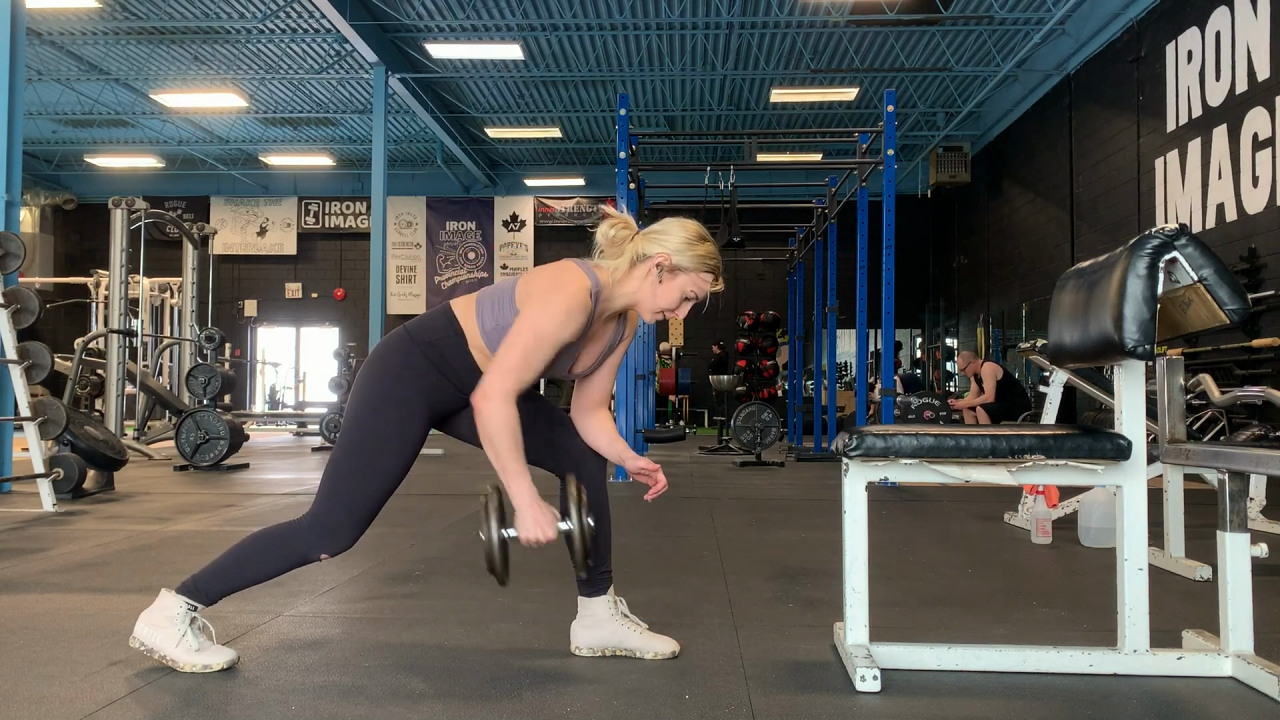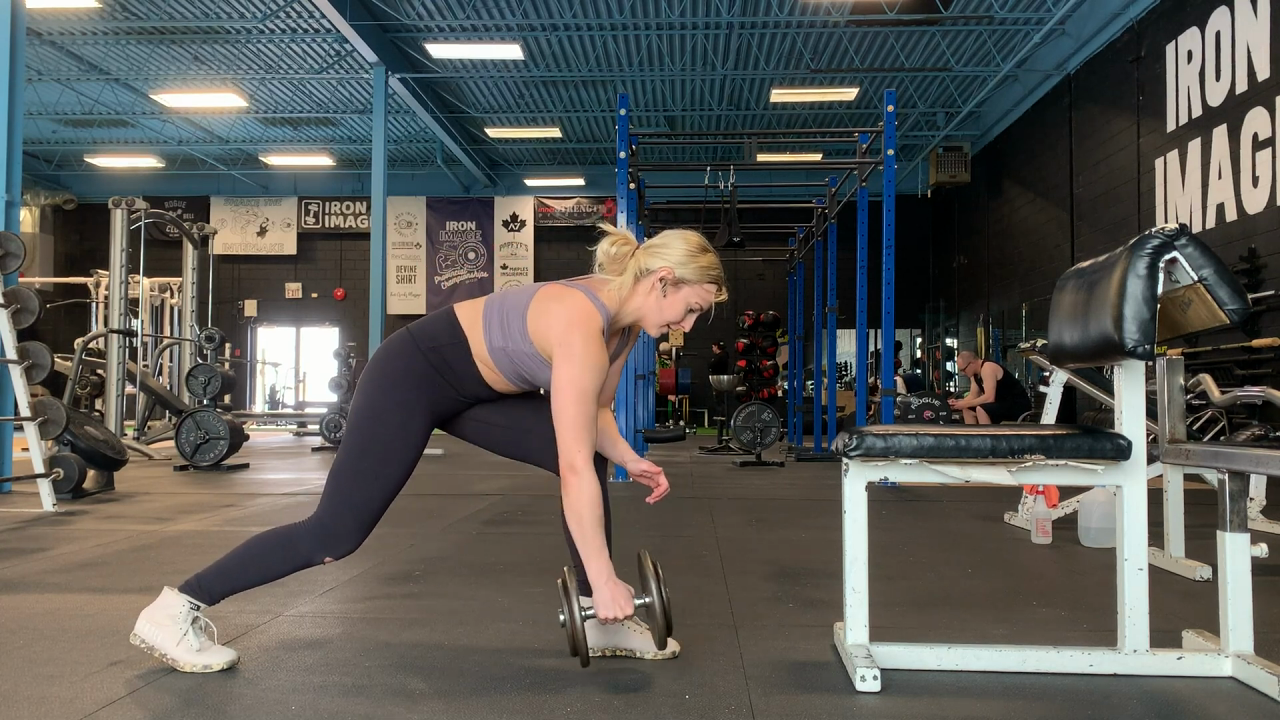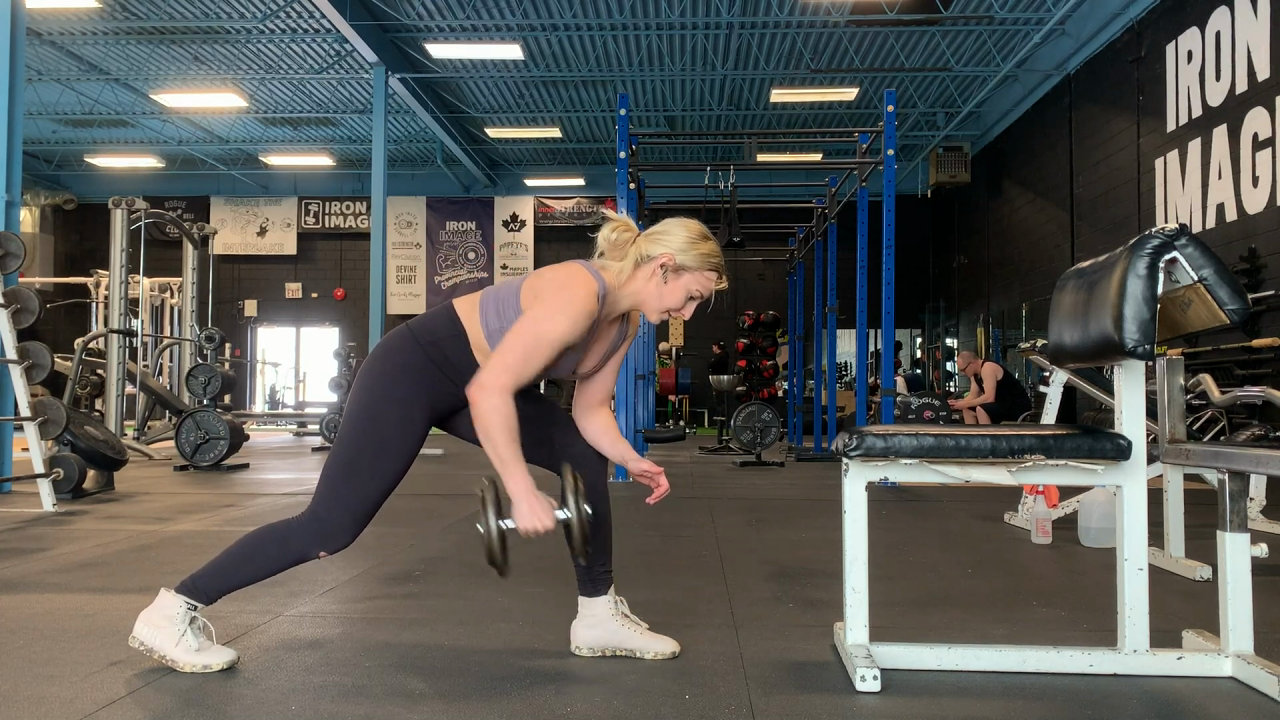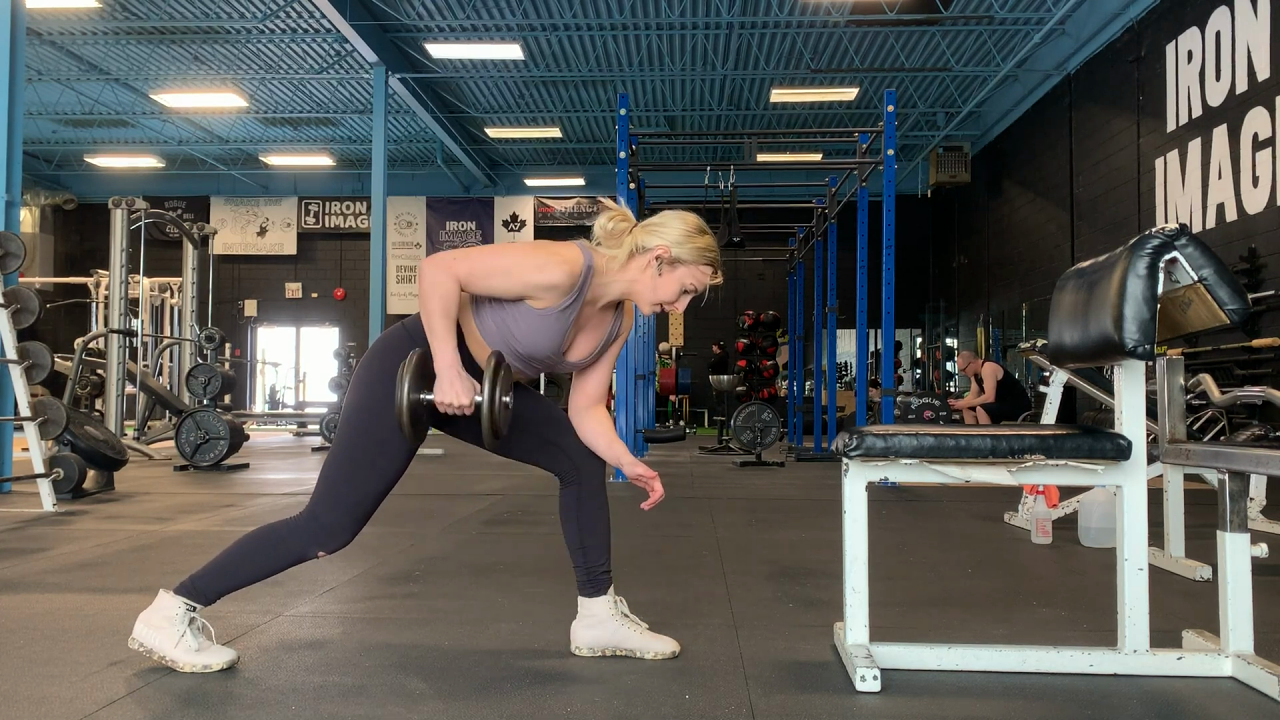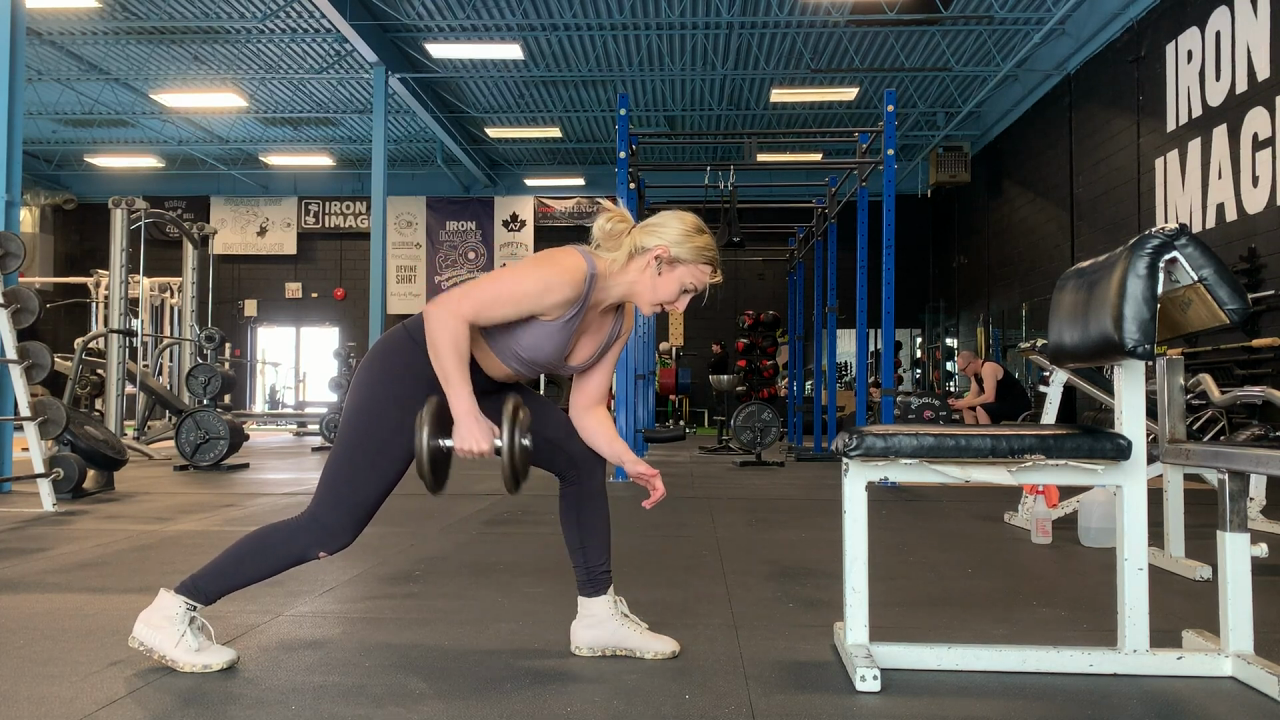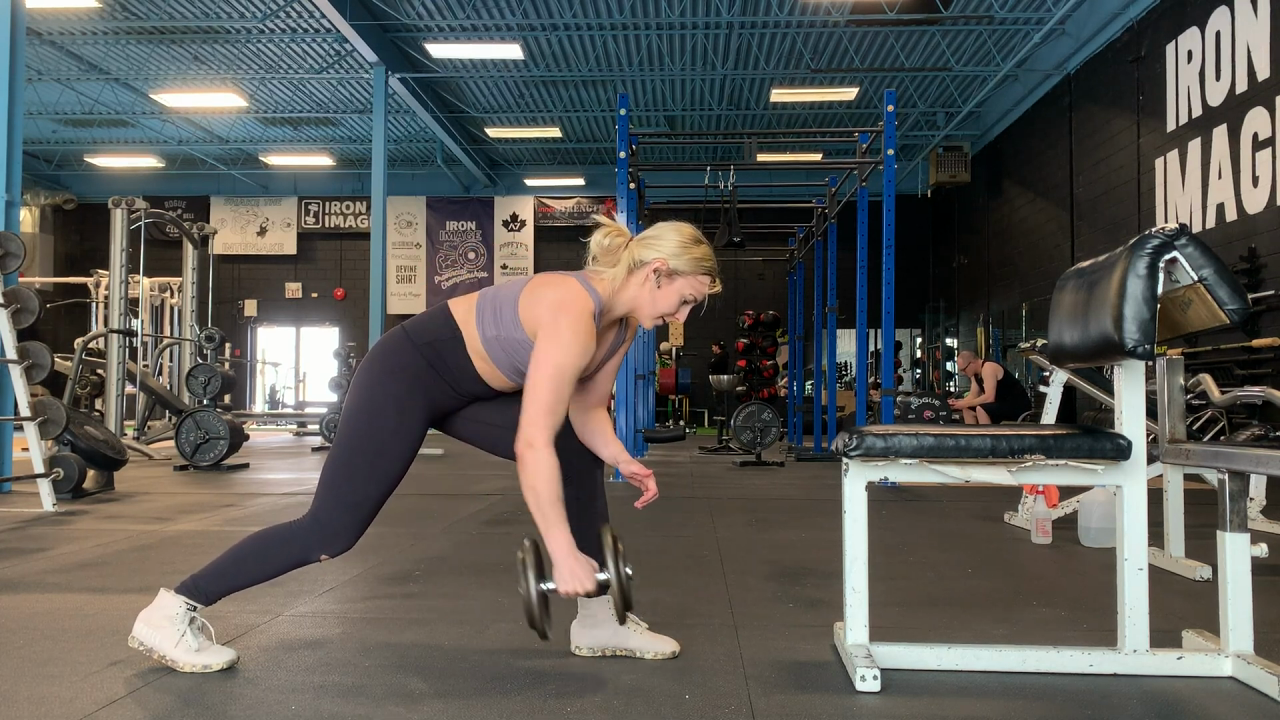
dt=0.4s
person 1, frame 1
left shoulder: (623, 321)
right shoulder: (571, 294)
left elbow: (588, 409)
right elbow: (492, 401)
left wrist: (628, 458)
right wrist: (527, 503)
left hip: (472, 382)
right hip: (413, 370)
left knee: (584, 460)
right knee: (333, 528)
left ankle: (598, 618)
right ankle: (171, 613)
person 1, frame 2
left shoulder: (626, 324)
right shoulder: (581, 326)
left elbow: (592, 416)
right elbow: (573, 471)
left wrist: (631, 461)
right wrist: (604, 581)
left hip: (474, 386)
right hip: (413, 372)
left knee: (592, 458)
right knee: (337, 531)
left ankle: (601, 623)
right ankle: (172, 612)
person 1, frame 3
left shoulder: (625, 322)
right shoulder: (578, 293)
left elbow: (590, 409)
right elbow: (488, 391)
left wrist: (631, 460)
right wrist: (519, 490)
left hip: (478, 382)
right hip: (416, 368)
left knee: (586, 460)
right knee: (332, 525)
left ankle: (598, 617)
right ankle: (170, 612)
person 1, frame 4
left shoulder: (620, 318)
right shoulder: (562, 267)
left elbow: (585, 408)
right elbow: (439, 268)
left wrist: (628, 462)
right wrist: (449, 369)
left hip: (481, 380)
left knee: (583, 461)
right knee: (330, 525)
left ankle: (598, 617)
right ankle: (168, 613)
person 1, frame 5
left shoulder: (621, 317)
right shoulder: (567, 275)
left elbow: (587, 407)
right elbow: (444, 314)
left wrist: (628, 460)
right wrist: (467, 417)
left hip: (479, 377)
right hip: (414, 366)
left knee: (581, 460)
right knee: (332, 526)
left ankle: (599, 618)
right ankle: (169, 613)
person 1, frame 6
left shoulder: (623, 323)
right shoulder: (574, 311)
left elbow: (585, 410)
right elbow: (534, 443)
left wrist: (623, 461)
right wrist: (564, 555)
left hip: (470, 386)
right hip: (410, 370)
left knee: (584, 462)
right knee: (332, 530)
left ankle: (595, 622)
right ankle: (169, 613)
